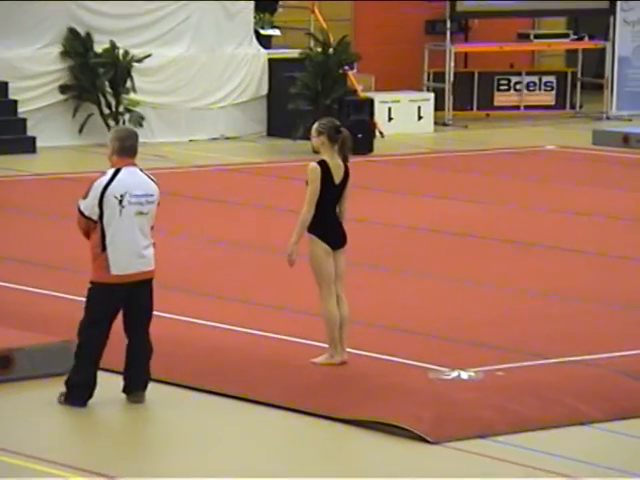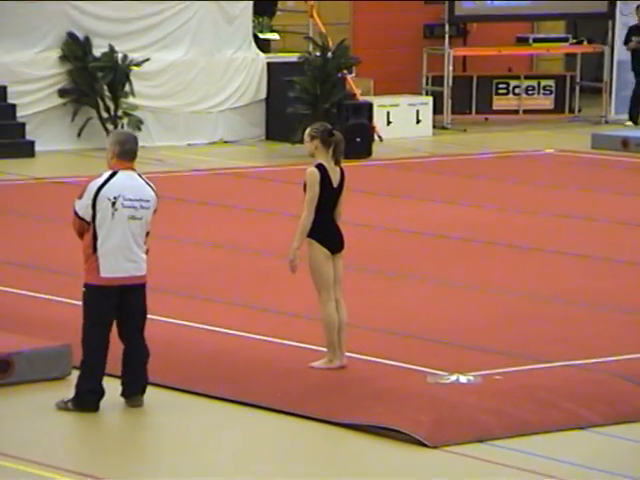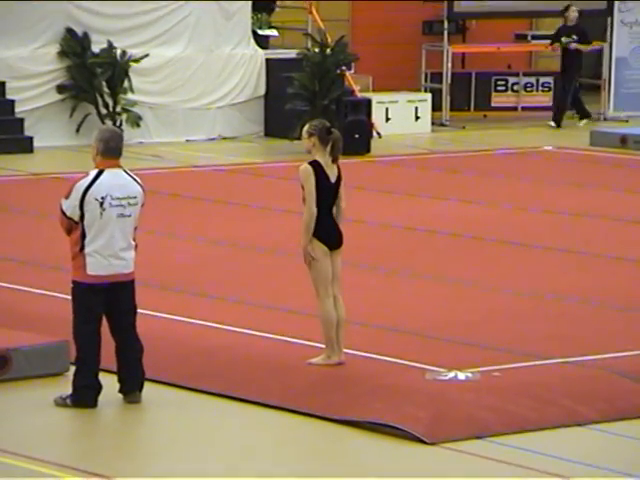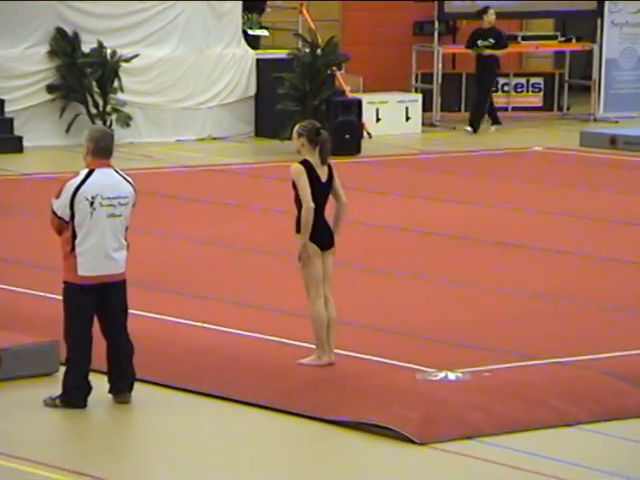
dt=1s
person 1, frame 1
left shoulder: (104, 184)
right shoulder: (151, 186)
left elbow: (84, 225)
left hip: (111, 272)
right hip: (143, 269)
left knee: (92, 333)
right knee: (139, 332)
left ankle: (76, 393)
right ankle: (136, 388)
person 1, frame 2
left shoulder: (99, 186)
right shoulder: (149, 190)
left elbow: (79, 225)
left hip: (102, 274)
right hip: (136, 274)
left knee: (95, 338)
right knee: (134, 336)
left ankle: (87, 398)
right ankle: (134, 392)
person 1, frame 3
left shoulder: (86, 185)
right shoulder: (136, 185)
left elbow: (67, 224)
left hip: (90, 272)
right hip: (124, 270)
left knee: (87, 334)
right knee: (126, 331)
left ankle: (85, 394)
right ankle: (132, 387)
person 1, frame 4
left shoulder: (76, 185)
right shoulder: (127, 185)
left elbow: (57, 224)
left hip: (81, 273)
right hip: (115, 271)
left knee: (78, 336)
right knee: (117, 332)
left ankle: (74, 395)
right ankle: (122, 388)
person 2, frame 1
left shoulder: (316, 169)
right shoulder: (344, 167)
left elbow: (309, 209)
left wrist: (293, 241)
left hip: (321, 235)
right hip: (338, 232)
left knee: (327, 295)
right knee: (339, 293)
left ankle: (334, 353)
right ankle: (341, 350)
person 2, frame 2
left shoulder: (314, 173)
right shoulder: (339, 171)
left elbow: (309, 214)
left wrist: (295, 247)
left hip: (319, 239)
right hip: (336, 236)
left knee: (326, 299)
right knee: (337, 297)
left ankle: (332, 357)
right ankle: (340, 354)
person 2, frame 3
left shoulder: (308, 169)
right shoulder: (335, 167)
left elbow: (311, 210)
right elbow: (340, 206)
left wrist: (305, 243)
right wrist: (333, 229)
left hip: (320, 236)
right hip: (335, 234)
left knee: (324, 297)
right knee: (335, 294)
left ankle: (331, 353)
right ankle: (338, 350)
person 2, frame 4
left shoulder: (299, 168)
right shoulder: (327, 166)
left elbow: (308, 206)
right elbow: (342, 202)
left wrist: (304, 241)
right wrist: (334, 233)
left hip: (312, 236)
right hip: (326, 234)
left knee: (315, 296)
right knee: (326, 294)
left ankle: (321, 354)
right ankle: (329, 350)
